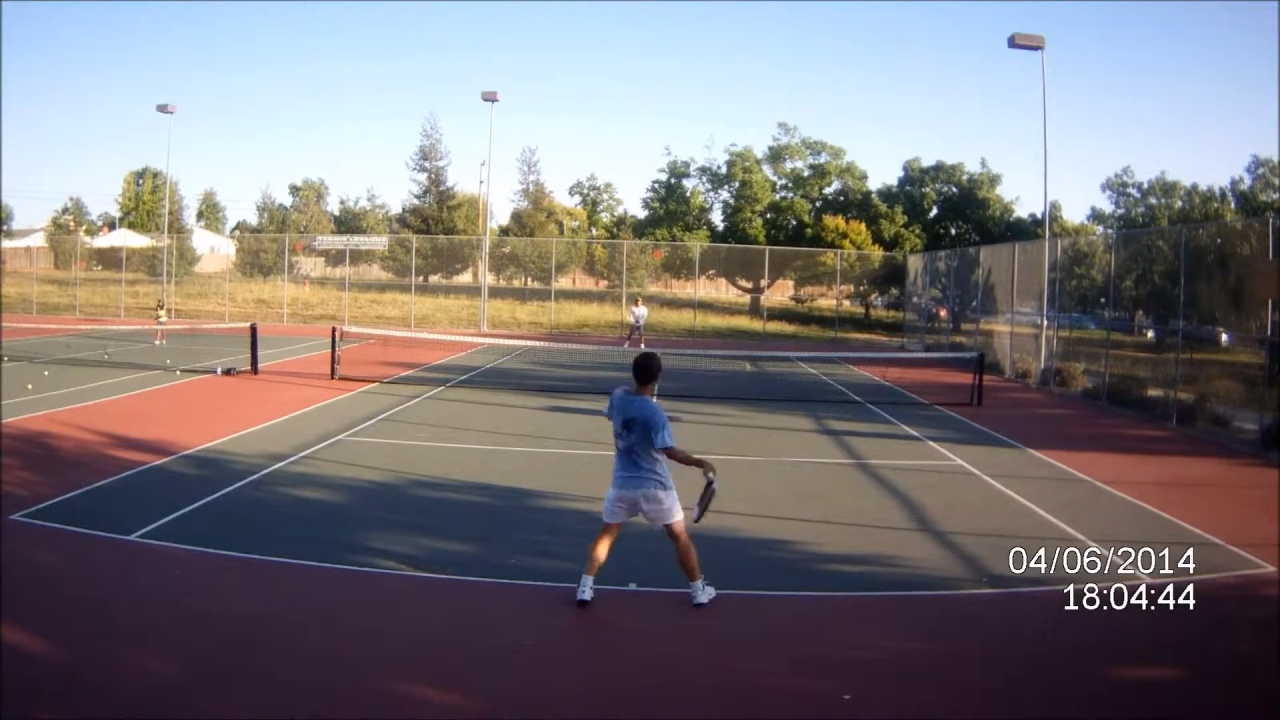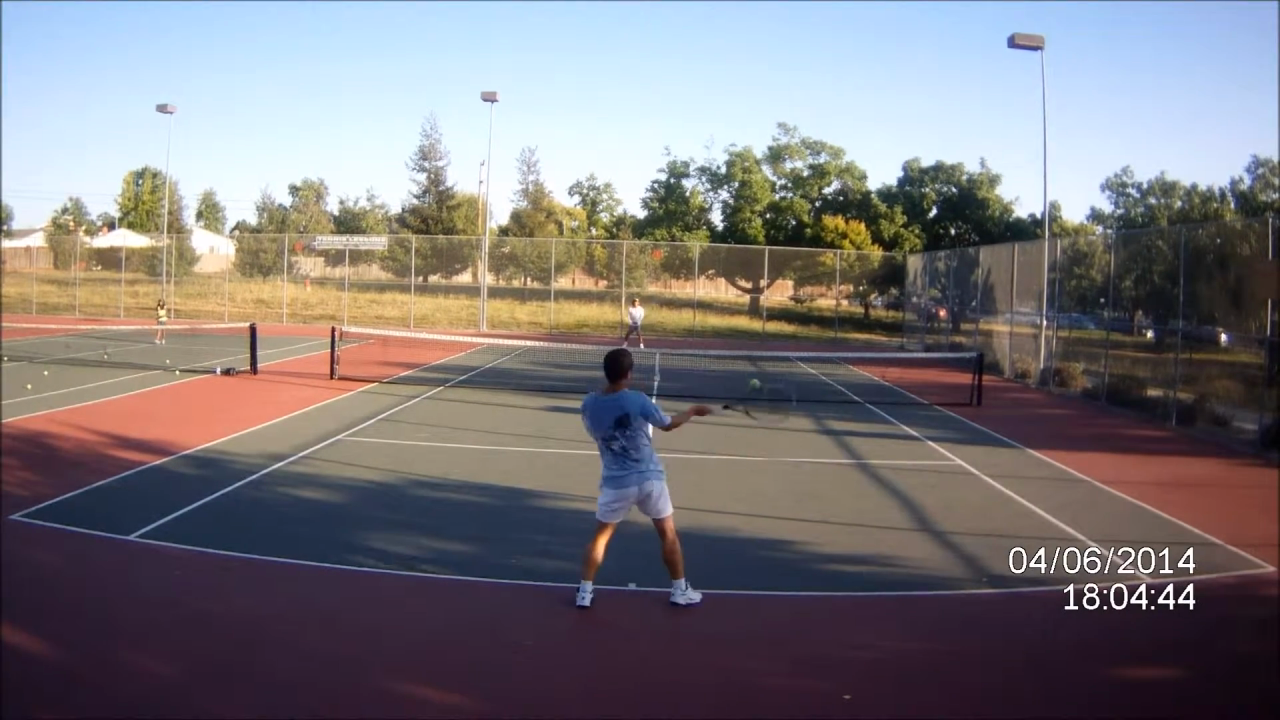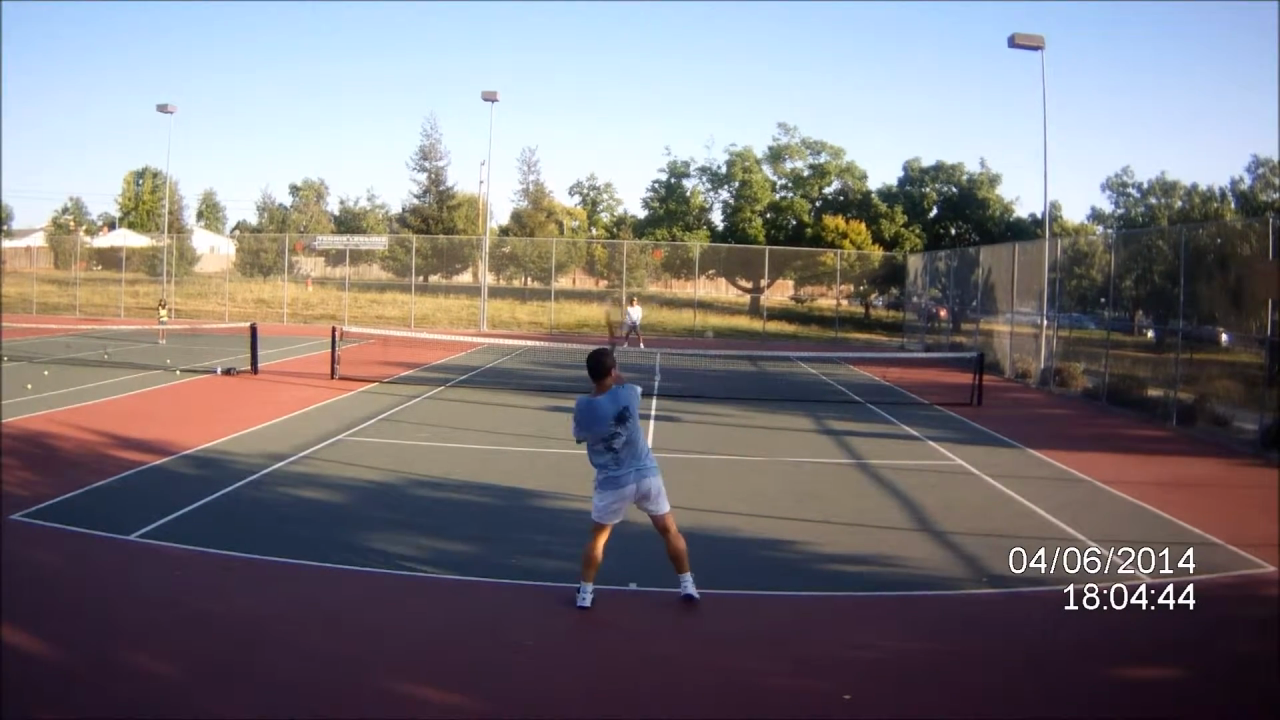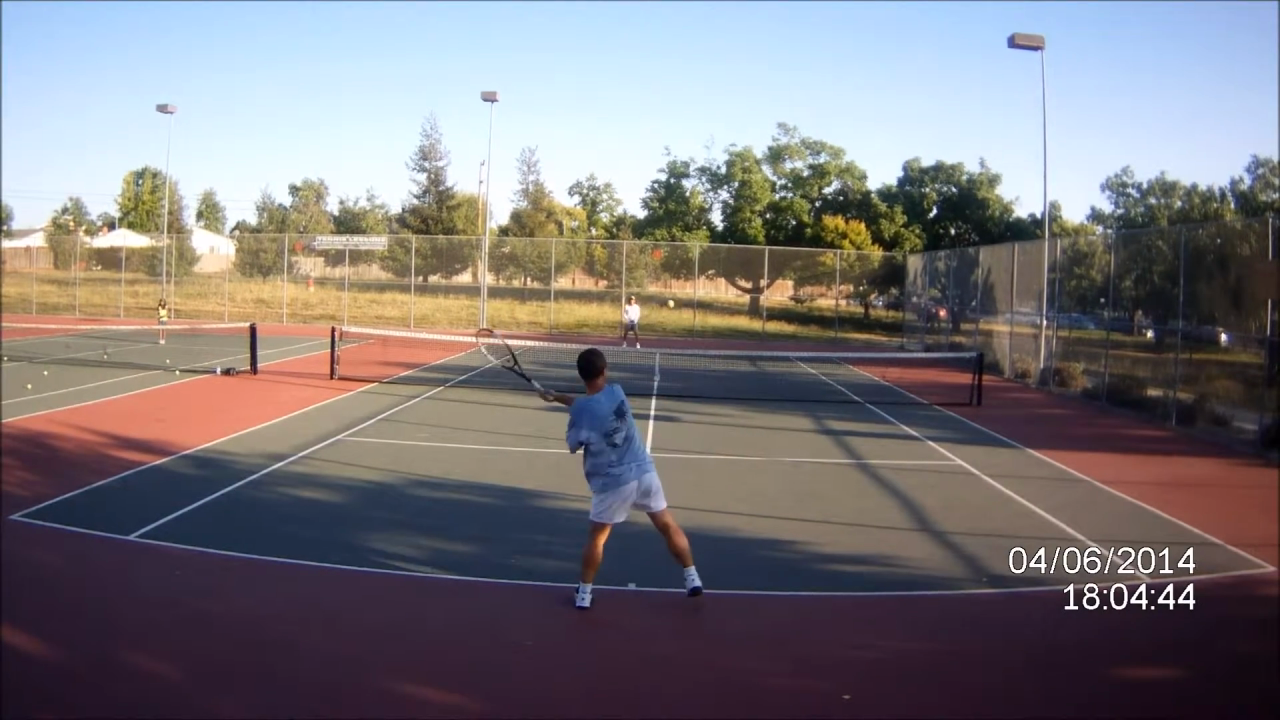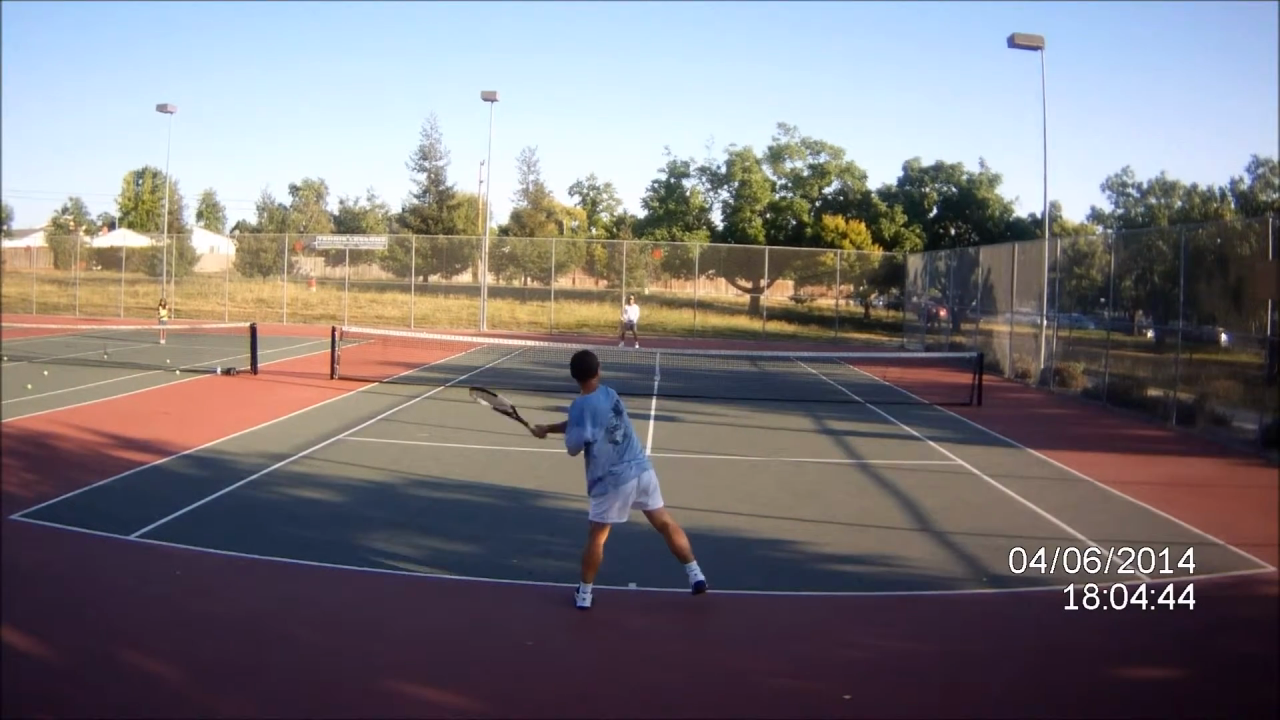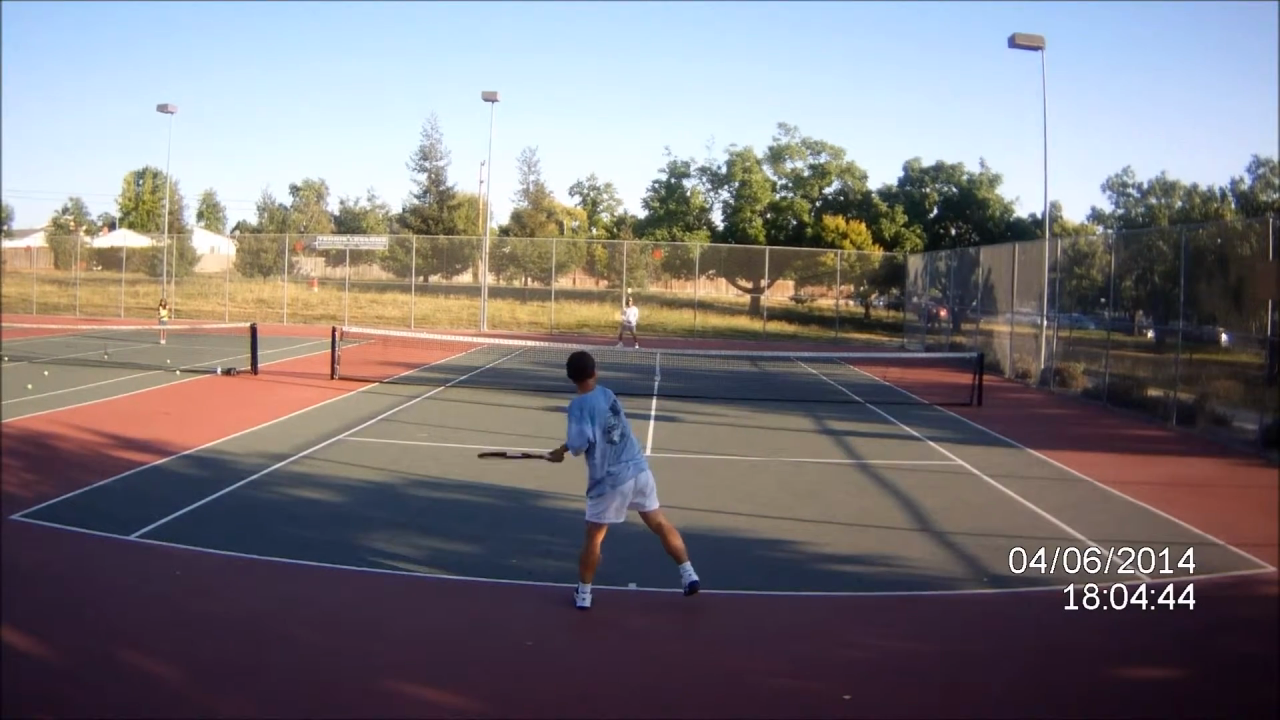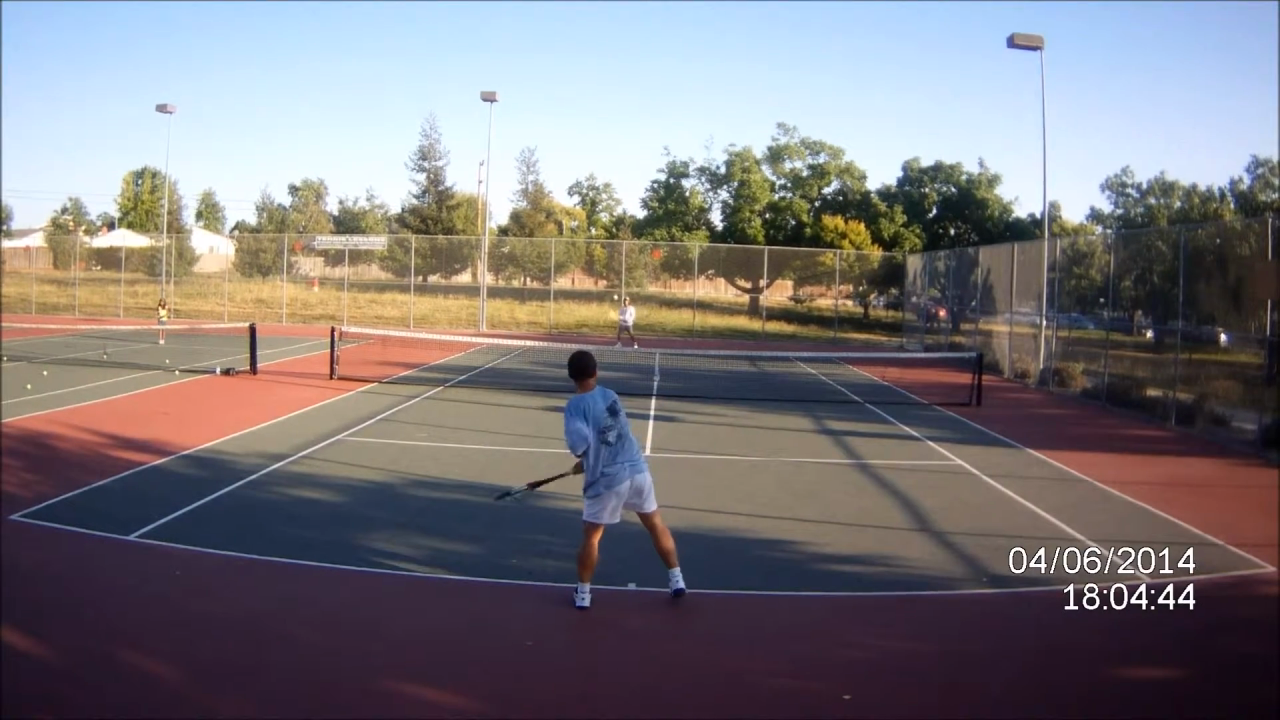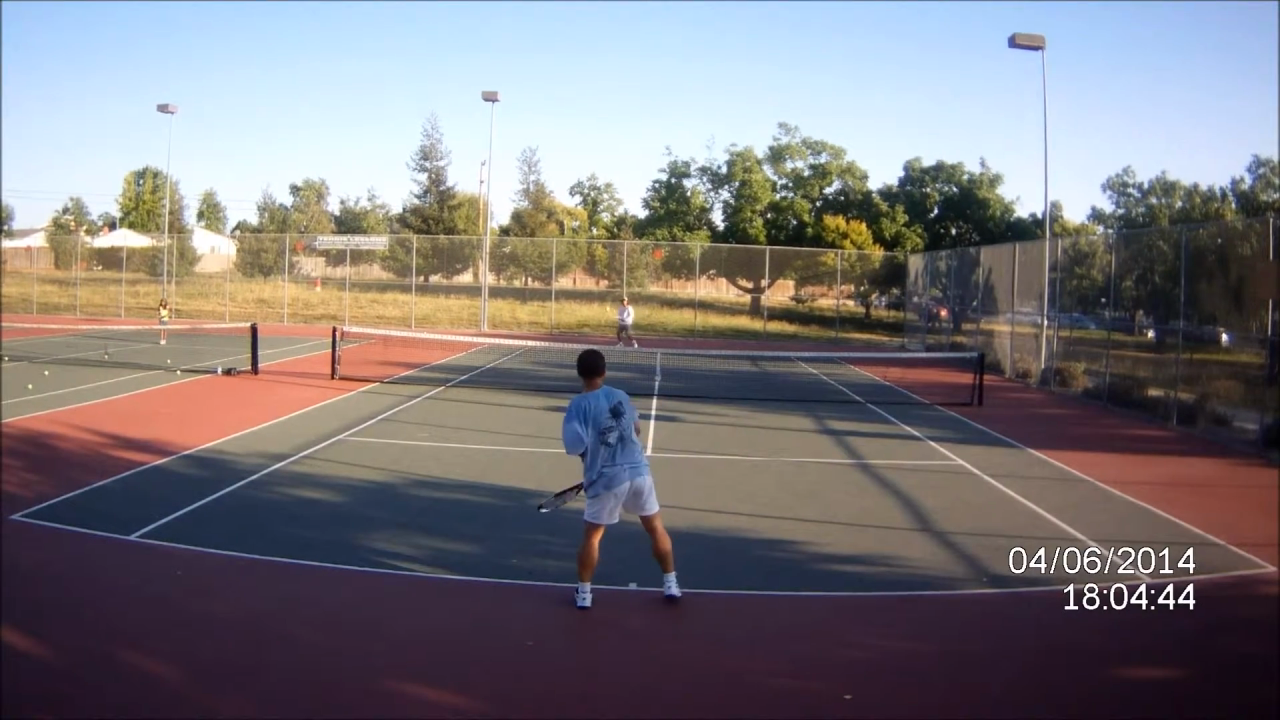
dt=0.1s
person 1, frame 1
left shoulder: (618, 397)
right shoulder: (653, 413)
right elbow: (669, 451)
right wrist: (702, 464)
left hip: (622, 484)
right hip: (654, 485)
left knee: (605, 535)
right knee: (680, 537)
left ankle: (585, 589)
right ankle: (697, 589)
person 1, frame 2
left shoulder: (589, 403)
right shoulder: (638, 401)
right elbow: (668, 424)
right wrist: (692, 410)
left hip: (615, 482)
right hip: (648, 478)
left knee: (601, 534)
right knee: (668, 534)
left ankle: (584, 592)
right ankle: (680, 590)
person 1, frame 3
left shoulder: (583, 406)
right shoulder: (628, 393)
left elbow: (580, 437)
right wrist: (620, 382)
left hip: (613, 483)
right hip: (646, 475)
left knee: (598, 537)
right knee: (669, 531)
left ankle: (585, 593)
right ankle: (687, 584)
person 1, frame 4
left shoulder: (580, 407)
right shoulder: (615, 392)
left elbow: (573, 446)
right wrist: (559, 398)
left hip: (611, 482)
right hip: (644, 471)
left knee: (597, 538)
right knee: (668, 526)
left ankle: (584, 593)
right ankle: (692, 578)
person 1, frame 5
left shoulder: (580, 405)
right shoulder: (609, 393)
left elbow: (574, 447)
left wrist: (572, 444)
right wrist: (550, 428)
left hip: (612, 480)
right hip: (642, 469)
left knee: (596, 538)
right knee: (665, 523)
left ankle: (584, 593)
right ankle: (695, 573)
person 1, frame 6
left shoulder: (577, 405)
right shoulder: (607, 394)
left elbow: (579, 447)
left wrist: (567, 449)
right wrist: (562, 449)
left hip: (610, 481)
right hip: (639, 470)
left knee: (594, 538)
right knee: (660, 525)
left ankle: (584, 593)
right ankle: (689, 574)
person 1, frame 7
left shoulder: (575, 405)
right shoulder: (610, 396)
left elbow: (578, 446)
left wrist: (586, 458)
left hip: (607, 480)
right hip: (637, 470)
left knee: (591, 537)
right knee: (656, 526)
left ankle: (583, 593)
right ankle: (676, 580)
person 1, frame 8
left shoulder: (578, 405)
right shoulder: (621, 396)
left elbow: (574, 447)
left wrist: (591, 453)
left hip: (606, 480)
right hip: (639, 472)
left knee: (591, 537)
right knee: (656, 529)
left ankle: (584, 593)
right ankle: (671, 584)
